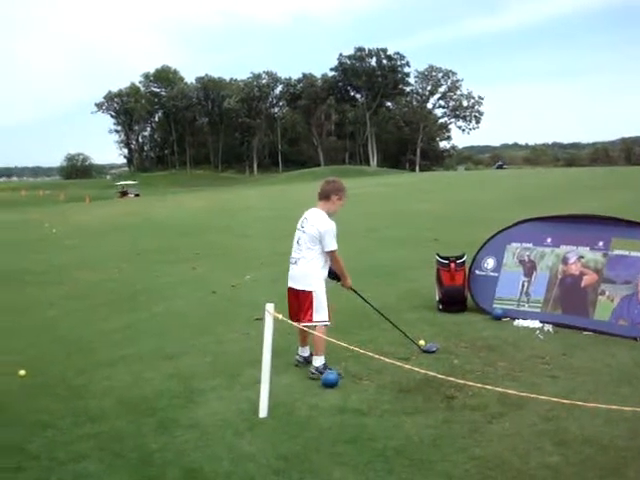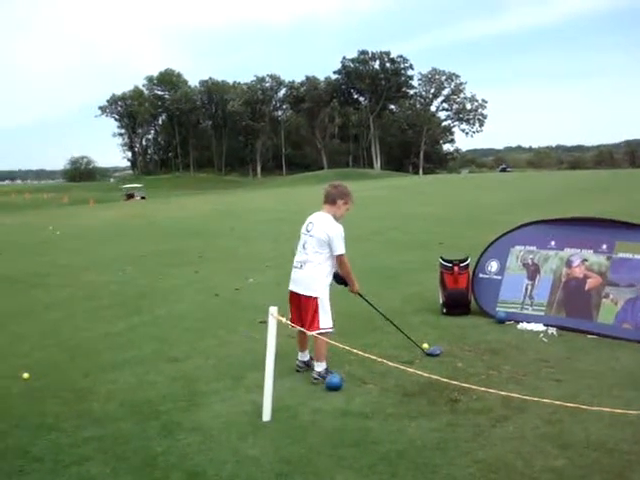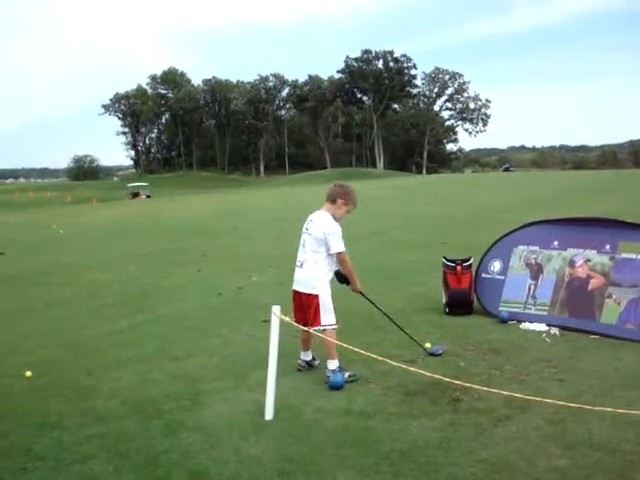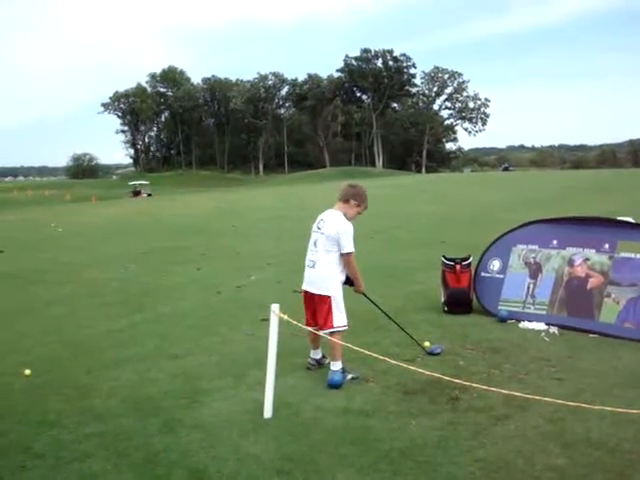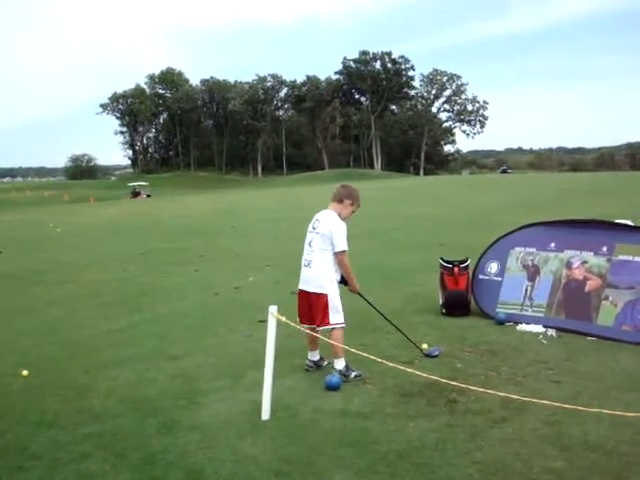
dt=0.4s
person 1, frame 1
left shoulder: (307, 215)
right shoulder: (326, 224)
right elbow: (334, 256)
left wrist: (328, 267)
right wrist: (345, 278)
left hip: (296, 276)
right hip: (311, 279)
left knee: (303, 319)
right knee: (319, 322)
left ankle: (303, 354)
right ankle: (318, 365)
person 1, frame 2
left shoulder: (311, 220)
right shoulder: (334, 228)
right elbow: (342, 261)
left wrist: (337, 274)
right wrist: (352, 283)
left hip: (298, 281)
right hip: (315, 285)
left knee: (303, 325)
right knee: (322, 328)
left ankle: (303, 359)
right ankle: (320, 370)
person 1, frame 3
left shoulder: (312, 218)
right shoulder: (331, 226)
right elbow: (342, 259)
right wrist: (354, 282)
left hip: (301, 281)
right hip: (316, 283)
left knee: (306, 323)
right knee: (328, 325)
left ankle: (306, 359)
right ankle: (333, 369)
person 1, frame 4
left shoulder: (322, 217)
right shoulder: (344, 225)
right elbow: (348, 260)
left wrist: (347, 277)
right wrist: (358, 283)
left hip: (311, 280)
right hip: (327, 283)
left knee: (315, 323)
right knee: (336, 327)
left ankle: (315, 357)
right ankle: (336, 370)
person 1, frame 5
left shoulder: (317, 218)
right shoulder: (337, 224)
right elbow: (341, 259)
left wrist: (345, 279)
right wrist: (353, 283)
left hip: (307, 280)
right hip: (324, 283)
left knee: (312, 323)
right knee: (336, 324)
left ankle: (313, 359)
right ankle: (340, 367)
